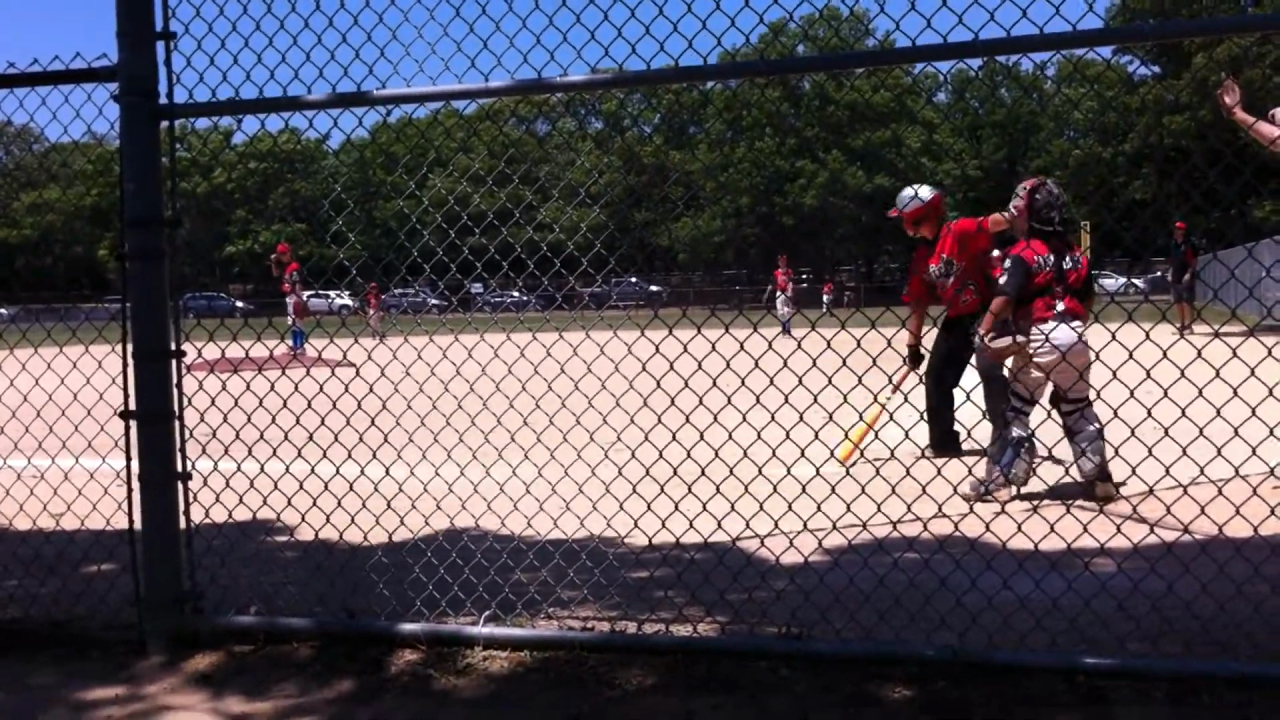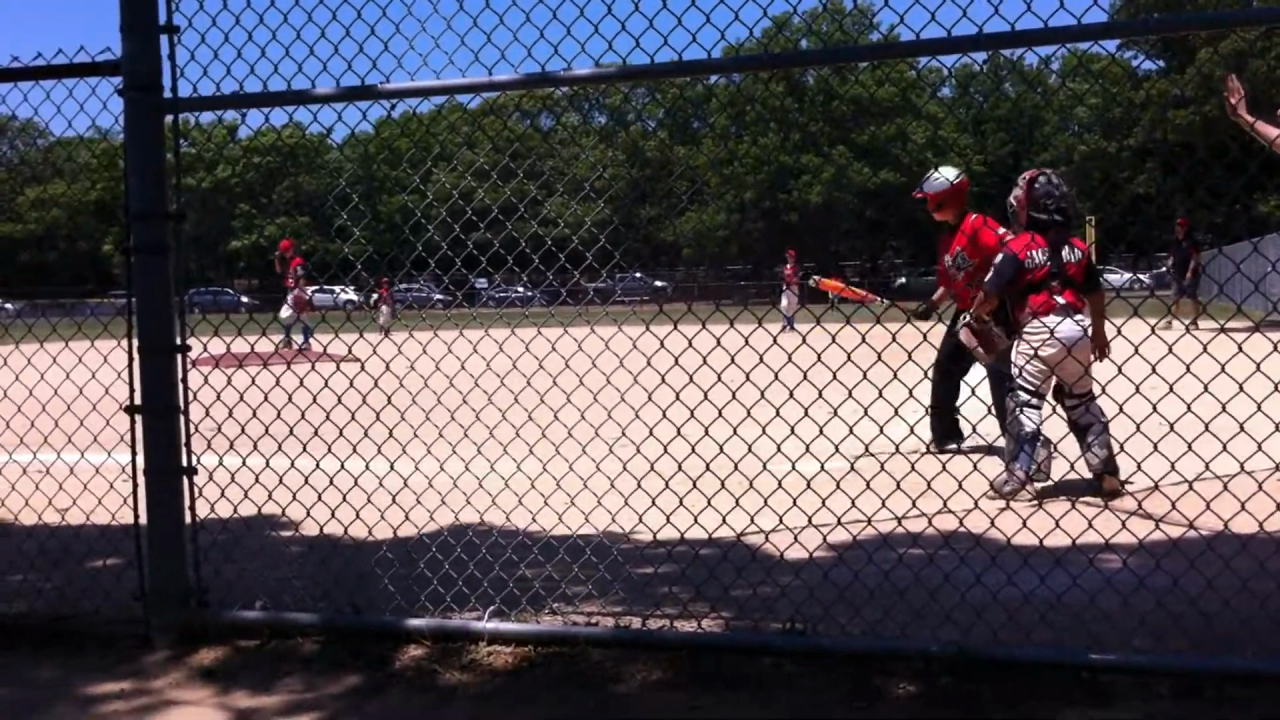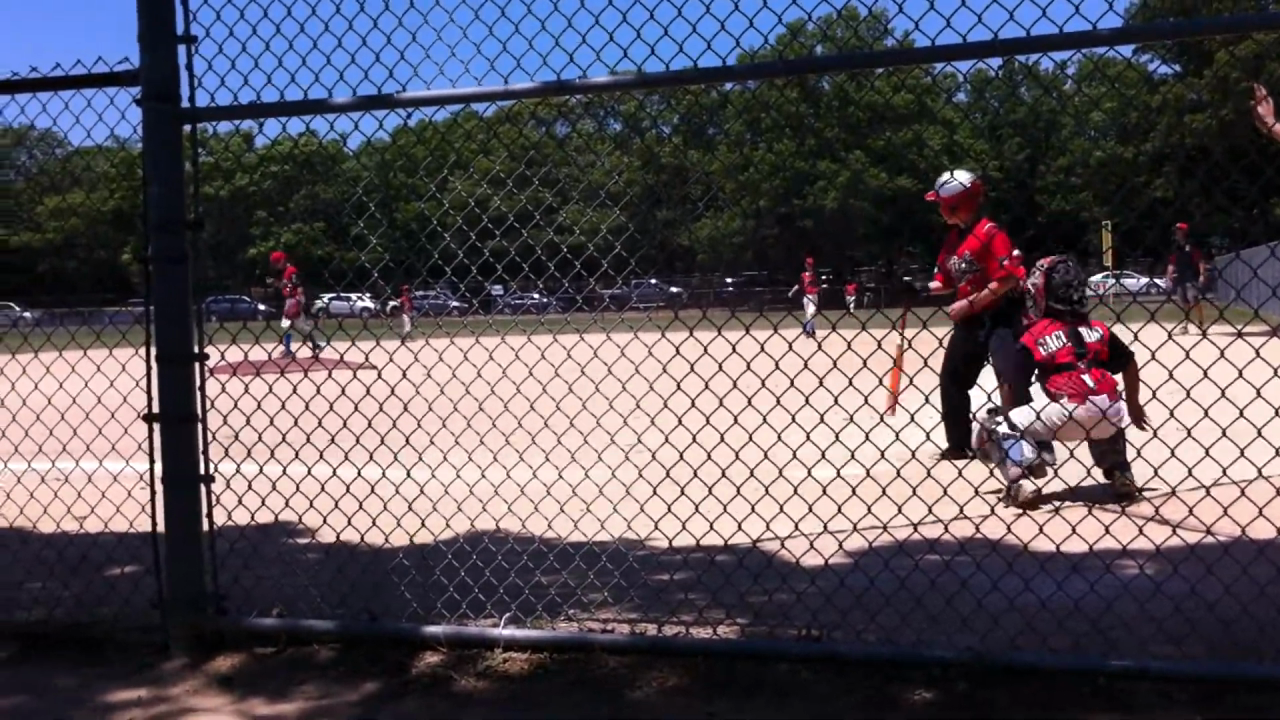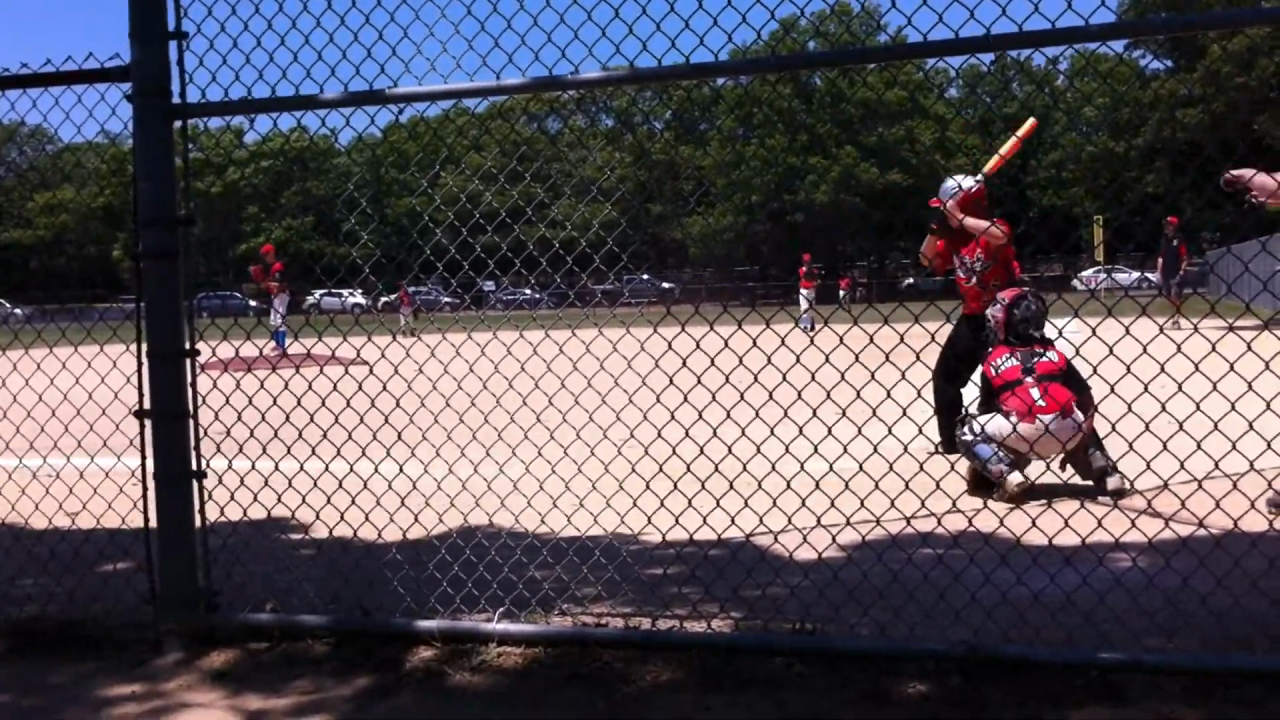
dt=0.5s
person 1, frame 1
left shoulder: (960, 231)
right shoulder: (920, 257)
left elbow: (994, 223)
right elbow: (918, 303)
left wrist: (1010, 216)
right wrist: (913, 344)
left hip: (985, 313)
right hip: (956, 319)
left knee: (991, 371)
right knee: (936, 378)
right ankle: (944, 442)
person 1, frame 2
left shoulder: (977, 226)
right shoulder: (947, 236)
left elbow: (1010, 243)
right wrist: (932, 304)
left hip: (995, 309)
right hip: (965, 312)
left knee: (997, 369)
right knee: (943, 371)
right ankle: (945, 436)
person 1, frame 3
left shoulder: (991, 233)
right shoulder: (952, 238)
left elbow: (1005, 280)
right elbow: (944, 280)
left wrist: (969, 302)
right wrist: (927, 289)
left hip: (999, 317)
right hip: (968, 321)
left knee: (1010, 379)
right knee: (952, 380)
right ankle: (961, 444)
person 1, frame 4
left shoulder: (995, 227)
right shoulder: (953, 238)
left elbow: (997, 236)
right elbow: (927, 260)
left wrist: (959, 219)
right wrist: (935, 230)
right hip: (972, 318)
right knee: (944, 377)
right ankle: (953, 439)
person 2, frame 1
left shoulder: (1023, 253)
right shoulder: (1076, 254)
left elbow: (1005, 297)
right elbow: (1087, 299)
left wrist: (985, 331)
left hip: (1038, 339)
right hip: (1075, 336)
left knee: (1015, 410)
right knee: (1079, 408)
left ankle: (997, 481)
right ankle: (1100, 479)
person 2, frame 2
left shoulder: (1018, 248)
right shoulder: (1078, 247)
left elbow: (991, 292)
right elbow: (1095, 293)
left wrist: (974, 316)
right wrist: (1098, 330)
left hip: (1038, 334)
right hip: (1077, 330)
left knee: (1025, 404)
right knee: (1082, 402)
left ankle: (1019, 477)
right ankle: (1106, 473)
person 2, frame 3
left shoulder: (1034, 336)
right shoulder: (1098, 329)
left elbow: (1016, 385)
right elbow: (1130, 364)
left wrist: (990, 428)
right wrist: (1133, 404)
left hip: (1071, 411)
right hip: (1109, 409)
left knee: (998, 424)
left ankle: (1020, 483)
right ankle: (1121, 476)
person 2, frame 4
left shoulder: (993, 361)
right shoulder: (1055, 354)
left elbow: (987, 413)
right elbow: (1086, 399)
right wrist: (1082, 446)
left hip: (1024, 430)
right hip: (1068, 428)
left knee: (967, 432)
right knee: (1081, 421)
left ankle: (1007, 476)
right ankle: (1107, 476)
